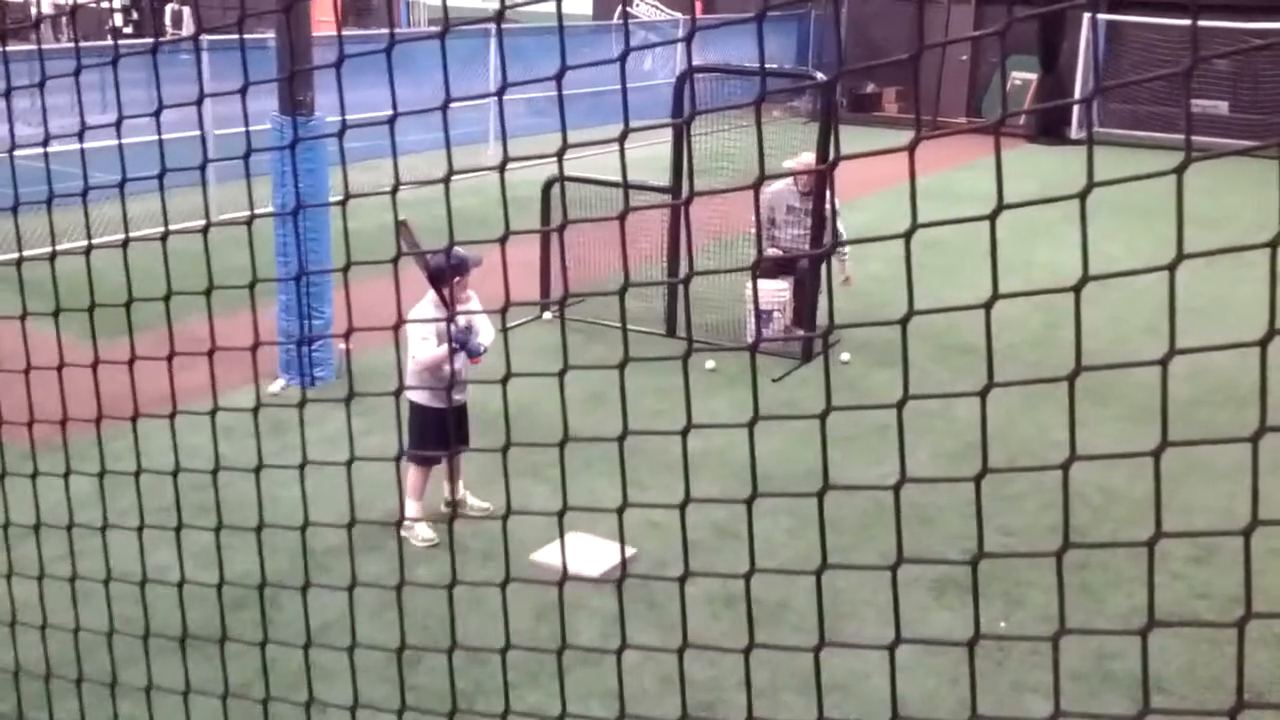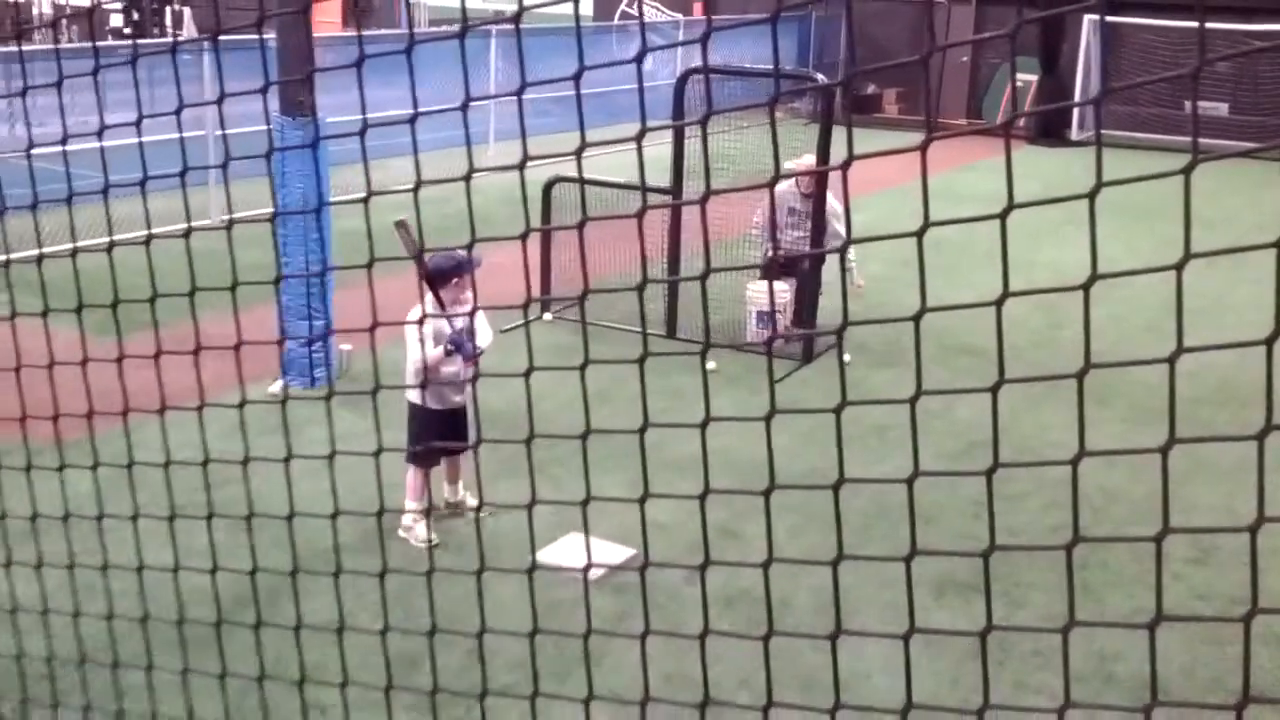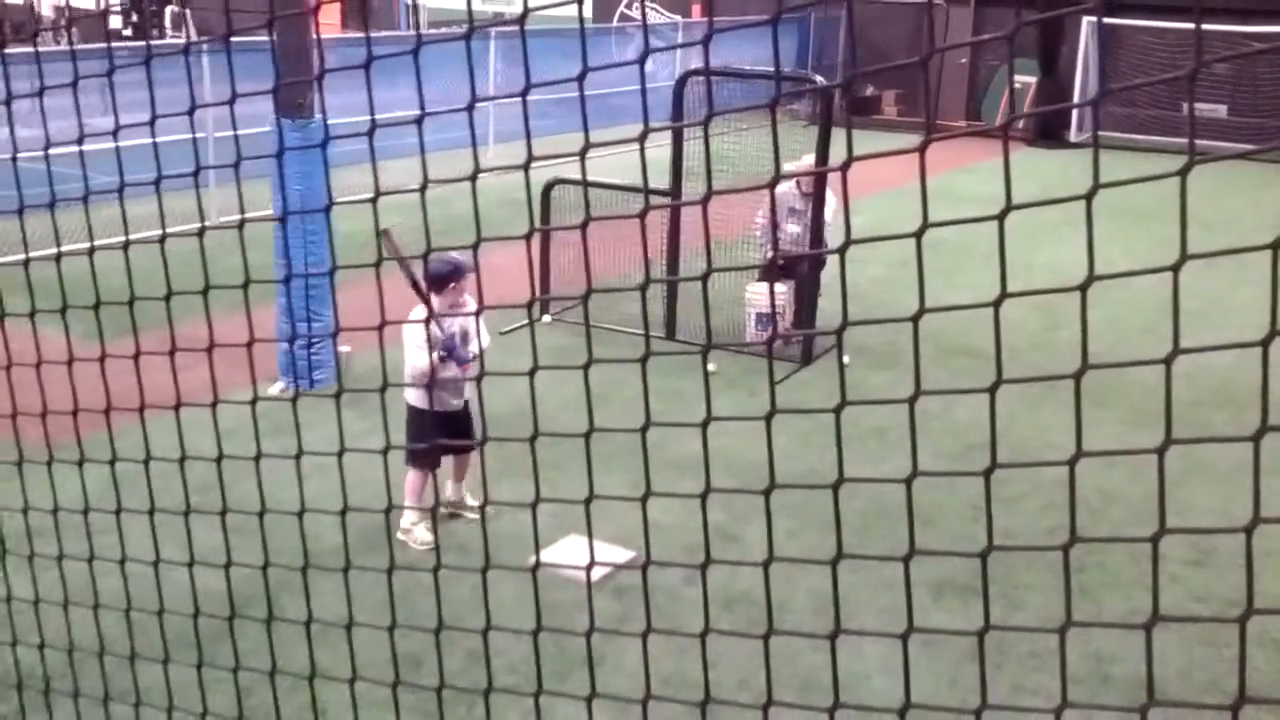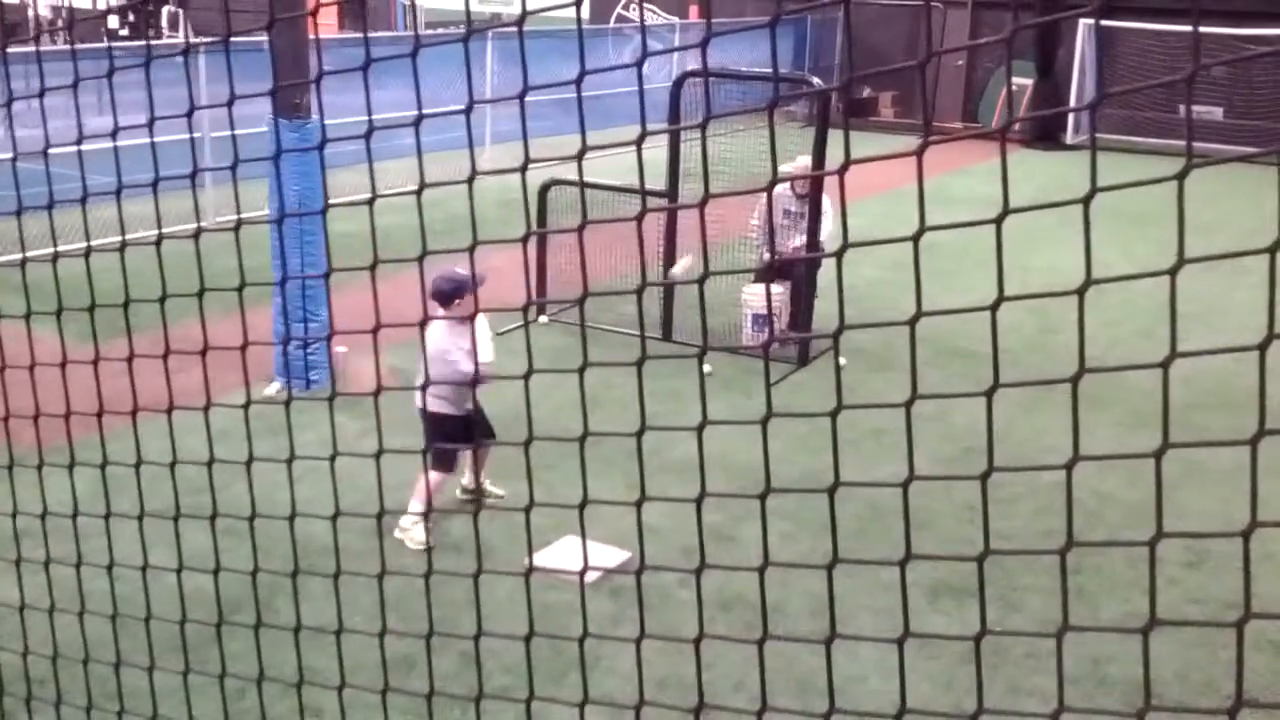
dt=0.3s
person 1, frame 1
left shoulder: (468, 299)
right shoulder: (423, 315)
left elbow: (486, 329)
right elbow: (422, 361)
left wrist: (478, 345)
right wrist: (452, 345)
left hip: (456, 392)
right hip: (427, 398)
left knee: (454, 449)
right knee: (422, 459)
left ankle: (455, 497)
right ankle: (411, 518)
person 1, frame 2
left shoulder: (467, 300)
right shoulder: (421, 316)
left elbow: (485, 332)
right elbow: (418, 362)
left wrist: (475, 348)
right wrist: (448, 347)
left hip: (457, 393)
right hip: (428, 400)
left knee: (455, 449)
right knee: (422, 460)
left ankle: (455, 497)
right ankle: (411, 518)
person 1, frame 3
left shoulder: (467, 305)
right shoulder: (419, 323)
left elbow: (481, 338)
right elbow: (415, 369)
left wrist: (469, 354)
right wrist: (442, 355)
left hip: (458, 394)
right hip: (426, 403)
left knee: (465, 449)
right knee: (423, 462)
left ankle: (453, 498)
right ankle: (411, 521)
person 1, frame 4
left shoulder: (468, 313)
right shoulder: (440, 338)
right elbow: (467, 375)
left wrist: (479, 365)
left hip: (464, 397)
right hip: (440, 404)
left knee: (483, 438)
right knee: (443, 464)
left ankle: (472, 485)
right ankle: (411, 521)
person 2, frame 1
right shoulder: (775, 191)
left elbow: (836, 235)
right elbow: (760, 222)
left wrist: (844, 266)
right wrist: (766, 247)
left hip: (807, 256)
right hip: (777, 252)
left knee: (805, 271)
right knee: (765, 270)
person 2, frame 2
left shoulder: (828, 202)
right shoulder: (779, 192)
left elbow: (842, 237)
right elbow: (761, 222)
left wrist: (854, 271)
right wrist: (769, 248)
left hip: (808, 255)
right hip: (780, 252)
right knee: (768, 275)
left ankle: (801, 325)
person 2, frame 3
left shoulder: (826, 198)
right shoulder: (780, 192)
left elbow: (823, 225)
right elbow: (763, 222)
left wrist: (797, 229)
right wrist: (768, 249)
left hip: (809, 256)
right hip: (779, 254)
left knee: (807, 274)
right knee: (765, 279)
person 2, frame 4
left shoulder: (821, 201)
right shoulder: (774, 194)
left elbow: (821, 233)
right elbow: (759, 225)
left wrist: (801, 242)
right wrist: (765, 251)
left hip: (805, 258)
right hip: (775, 255)
left knee: (804, 276)
right knee: (761, 280)
left ankle: (796, 329)
